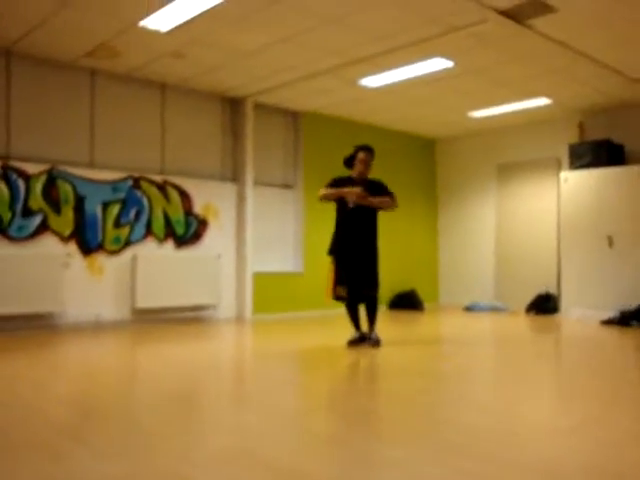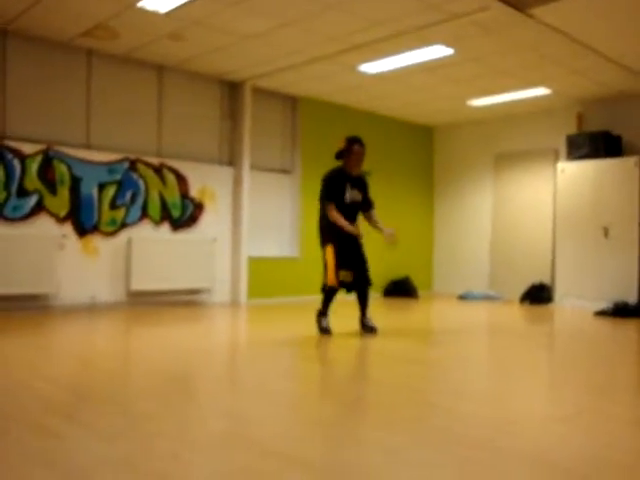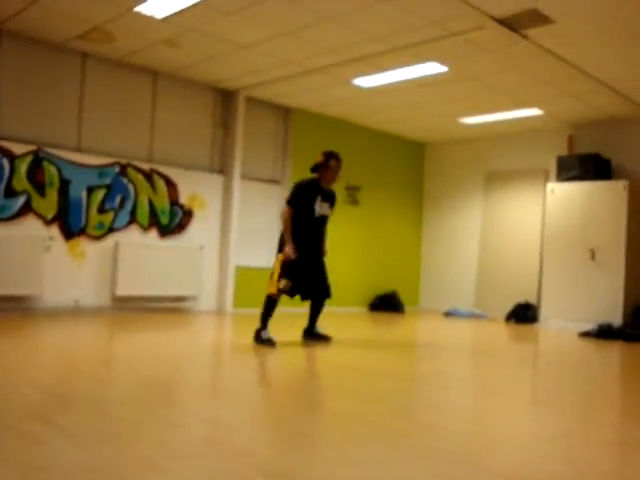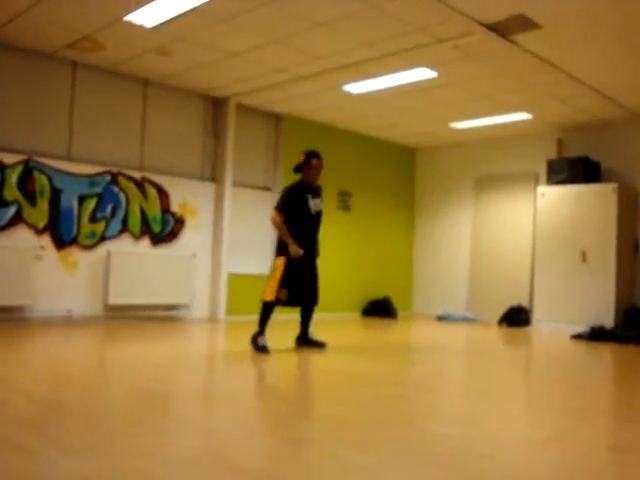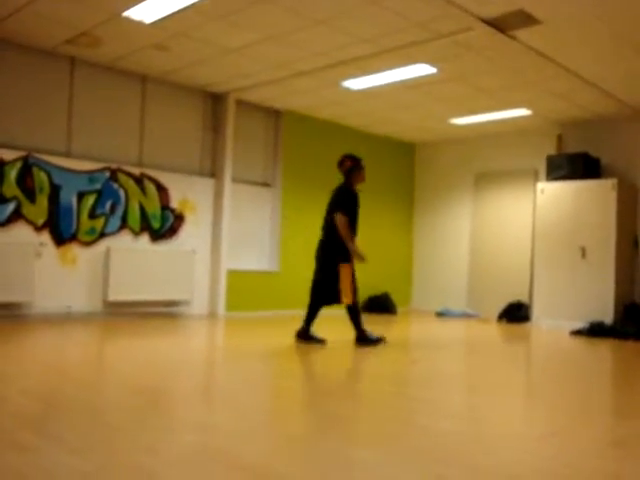
dt=0.7s
person 1, frame 1
left shoulder: (376, 186)
right shoulder: (341, 183)
left elbow: (393, 203)
right elbow: (322, 195)
left wrist: (372, 201)
right wrist: (347, 192)
left hip: (367, 248)
right hip: (343, 248)
left knee: (369, 291)
right knee: (346, 292)
left ankle: (372, 331)
right ankle: (358, 332)
person 1, frame 2
left shoulder: (362, 181)
right shoulder: (333, 177)
left elbow: (367, 211)
right elbow: (330, 210)
left wrist: (383, 230)
right wrist: (348, 227)
left hip: (352, 236)
right hip: (333, 234)
left knee: (362, 277)
right knee: (338, 276)
left ankle: (365, 318)
right ankle: (323, 314)
person 1, frame 3
left shoulder: (330, 196)
right shoulder: (304, 187)
right elbow: (287, 213)
left wrist: (322, 246)
right wrist: (288, 243)
left hip: (313, 250)
right hip: (293, 247)
left knee: (321, 290)
right knee: (280, 286)
left ankle: (310, 329)
right ankle: (262, 330)
person 1, frame 4
left shoulder: (317, 191)
right shoulder: (293, 190)
right elbow: (277, 218)
left wrist: (315, 245)
right wrist: (291, 244)
left hip: (308, 250)
right hip: (290, 249)
left knee: (310, 295)
right knee: (276, 291)
left ankle: (304, 335)
right ankle: (259, 334)
person 1, frame 5
left shoulder: (341, 191)
right shoulder: (348, 193)
right elbow: (341, 220)
left wrist: (349, 248)
right wrist: (353, 248)
left hip: (327, 248)
right hip: (337, 251)
left knee: (324, 292)
right knee: (348, 293)
left ankle: (305, 330)
right ankle: (361, 334)
